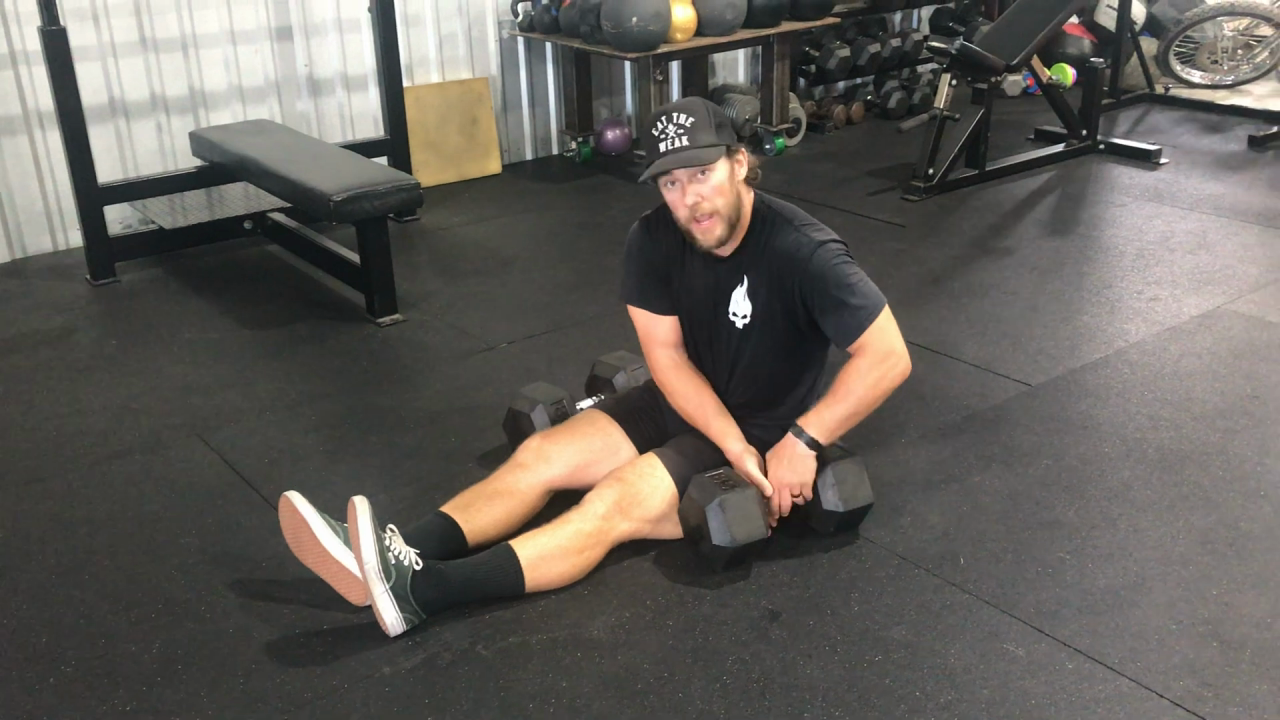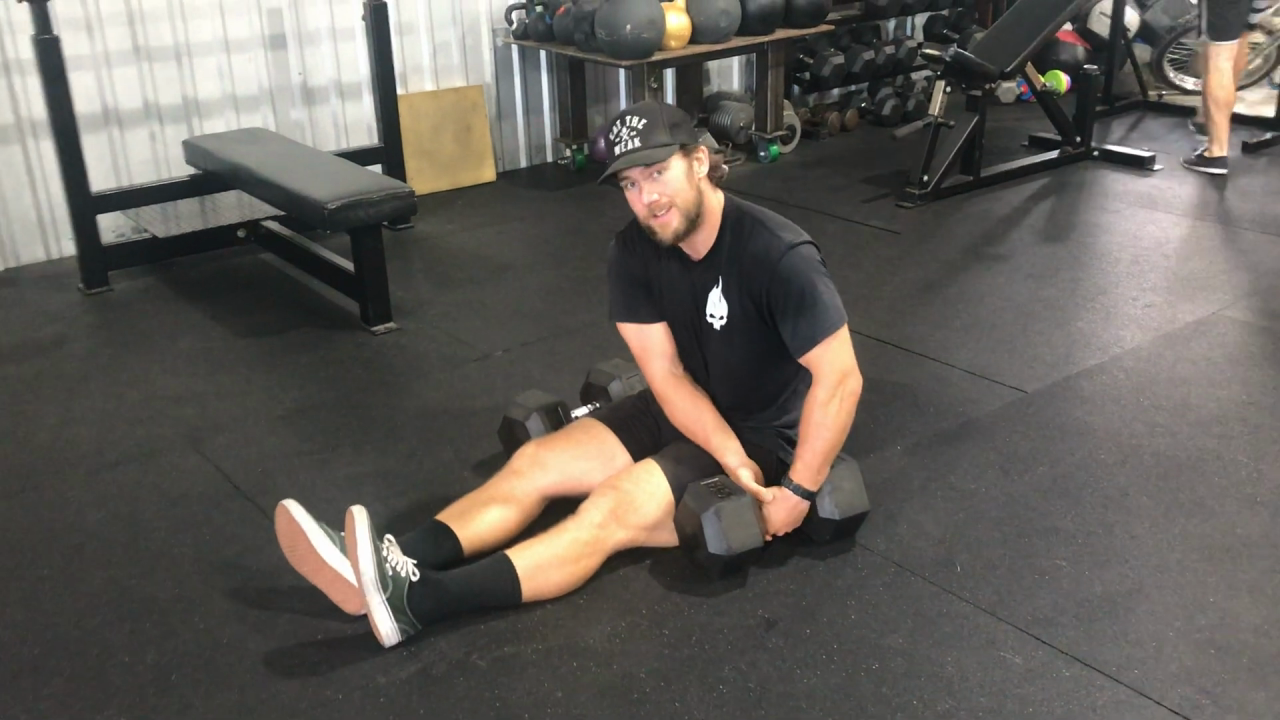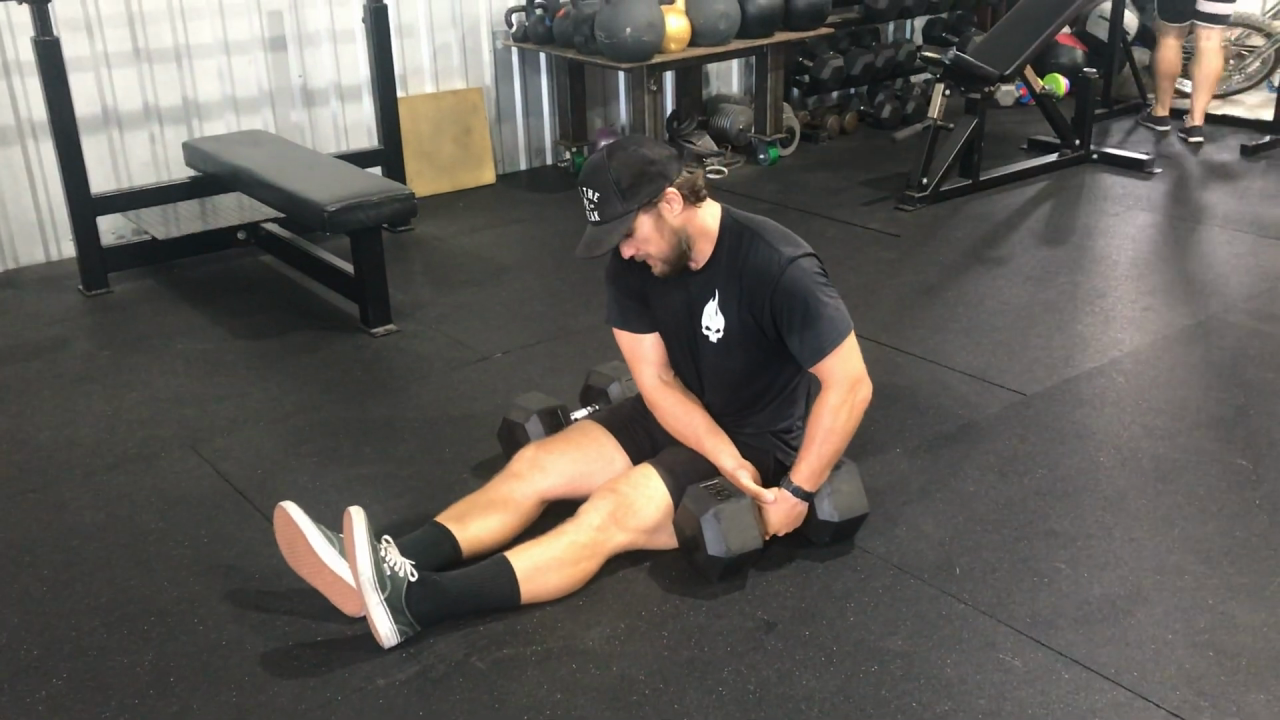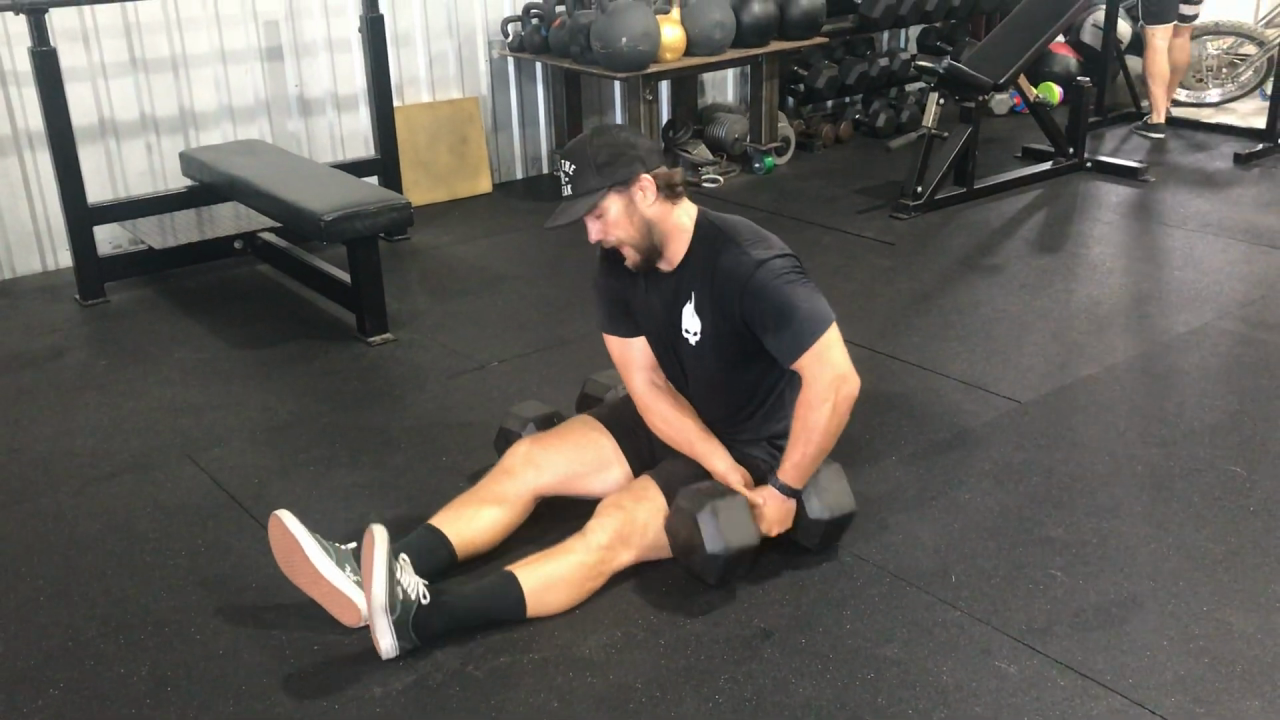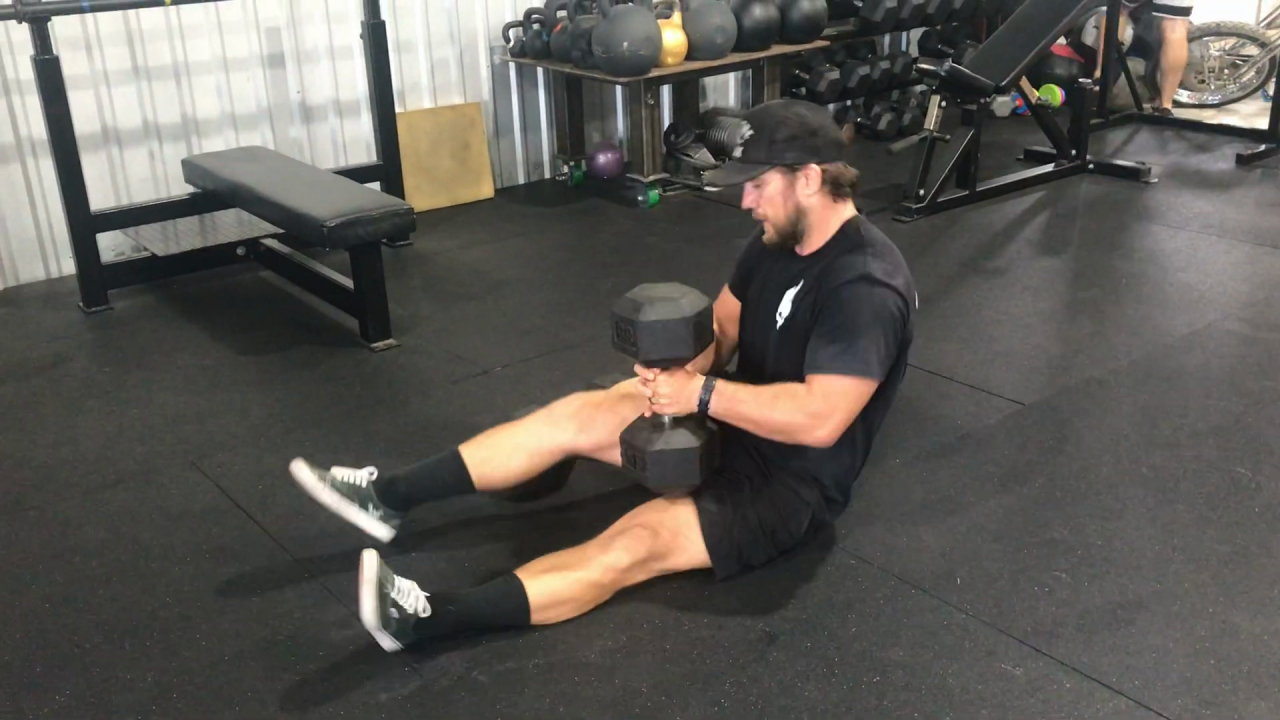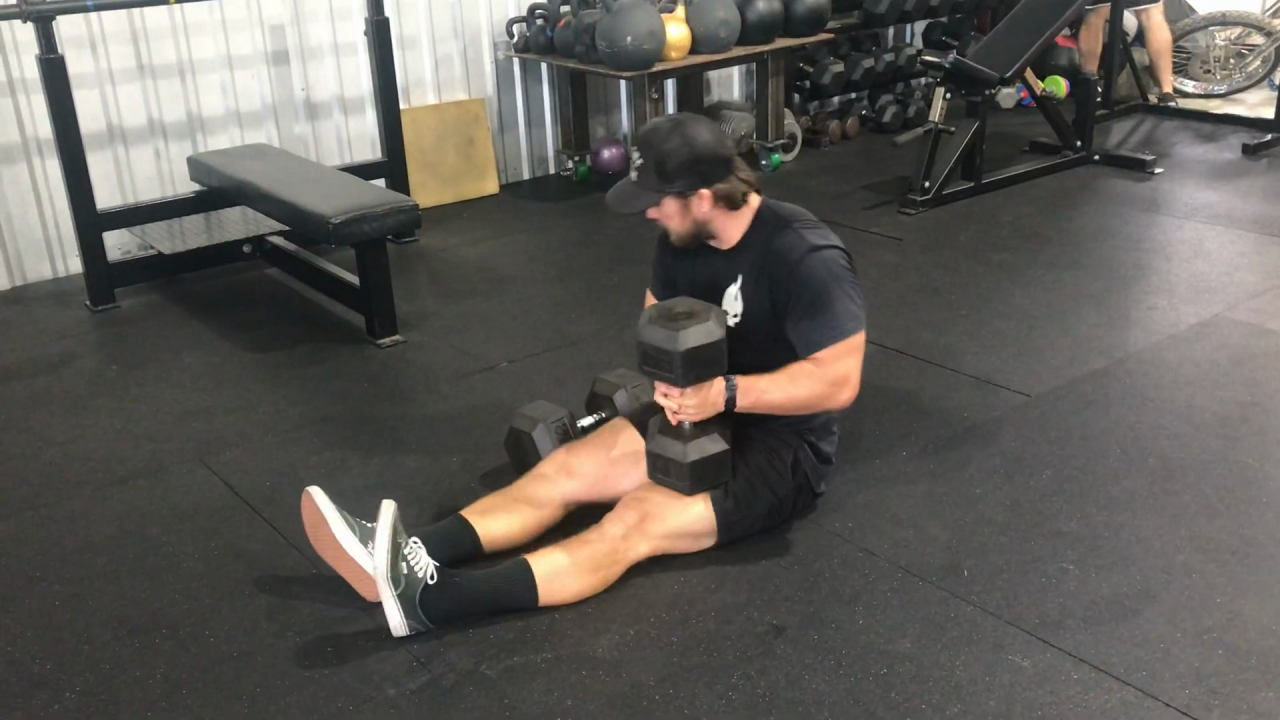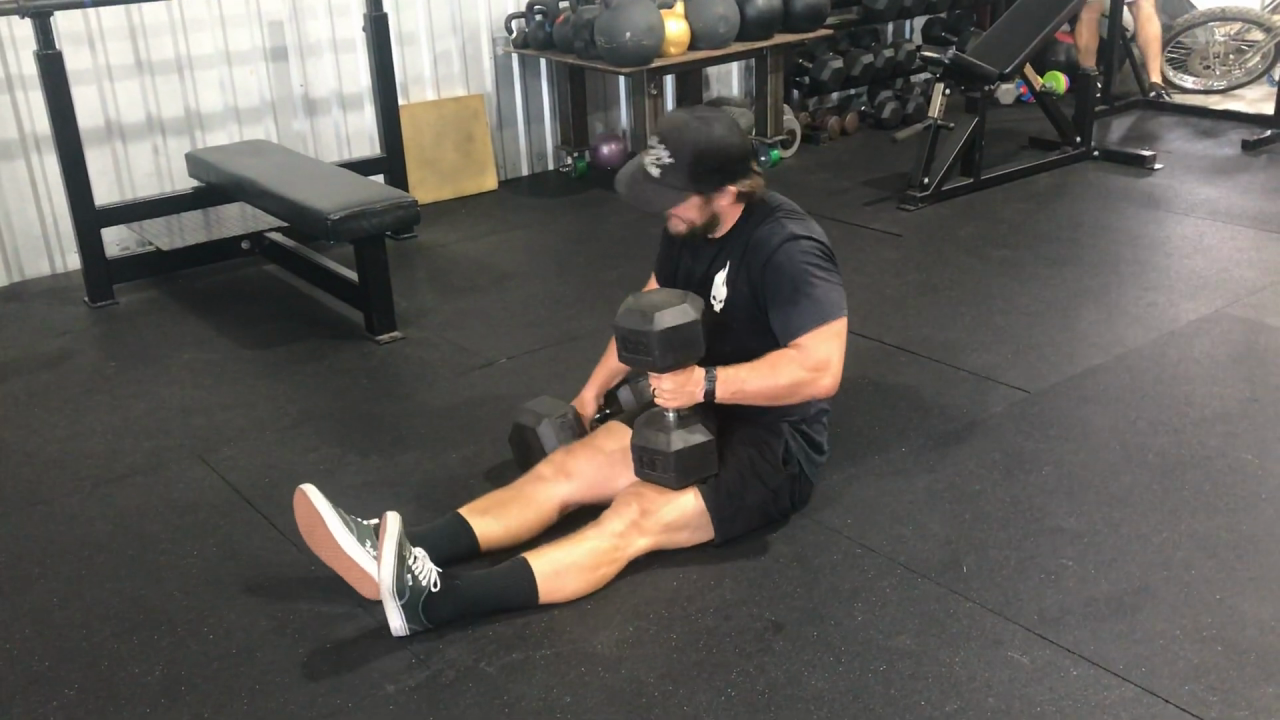
dt=0.7s
person 1, frame 1
left shoulder: (804, 254)
right shoulder: (653, 240)
left elbow: (887, 358)
right elbow: (667, 359)
left wrist: (801, 443)
right wrist: (733, 447)
left hip: (765, 431)
right hip: (683, 403)
left knee: (617, 503)
right knee: (541, 454)
left ankle: (419, 590)
right ankle: (393, 558)
person 1, frame 2
left shoulder: (778, 256)
right shoulder: (632, 253)
left elbow: (839, 380)
right elbow: (668, 376)
left wrist: (797, 492)
right wrist: (733, 463)
left hip: (760, 437)
right hip: (679, 412)
left knee: (611, 512)
right knee: (534, 462)
left ankle: (415, 601)
right ankle: (393, 567)
person 1, frame 3
left shoulder: (778, 267)
right shoulder: (633, 264)
left elbow: (849, 385)
right elbow: (659, 382)
left wrist: (795, 492)
right wrist: (728, 462)
left hip: (760, 440)
right hip: (680, 416)
left knee: (611, 513)
right knee: (534, 465)
left ankle: (413, 602)
right ankle: (387, 569)
person 1, frame 4
left shoulder: (751, 266)
right shoulder: (620, 266)
left elbow: (835, 381)
right elbow: (650, 389)
left wrist: (783, 490)
right wrist: (724, 472)
left hip: (751, 446)
right hip: (674, 423)
left knee: (618, 526)
right knee: (529, 458)
left ankle: (419, 615)
right ankle: (373, 578)
person 1, frame 5
left shoulder: (865, 285)
right shoulder: (778, 239)
left elbow: (818, 419)
right elbow: (727, 322)
left wrist: (703, 394)
right wrist: (695, 364)
left hip: (794, 482)
right hip: (735, 424)
left knee: (633, 546)
right knee: (573, 416)
left ankle: (423, 617)
right ankle: (386, 496)
person 1, frame 6
left shoulder: (807, 258)
right shoulder: (685, 237)
left elbow: (838, 382)
left wrist: (727, 392)
right wrist: (673, 378)
left hip: (781, 449)
right hip: (701, 414)
left knee: (638, 521)
right knee: (563, 470)
left ankle: (431, 598)
right ankle: (411, 558)
person 1, frame 7
left shoulder: (788, 249)
right shoulder: (689, 221)
left elbow: (820, 370)
left wrist: (705, 382)
right wrist: (593, 389)
left hip: (773, 442)
right hip: (697, 411)
left knee: (636, 517)
right knee: (561, 470)
left ankle: (434, 600)
right ankle: (398, 554)
